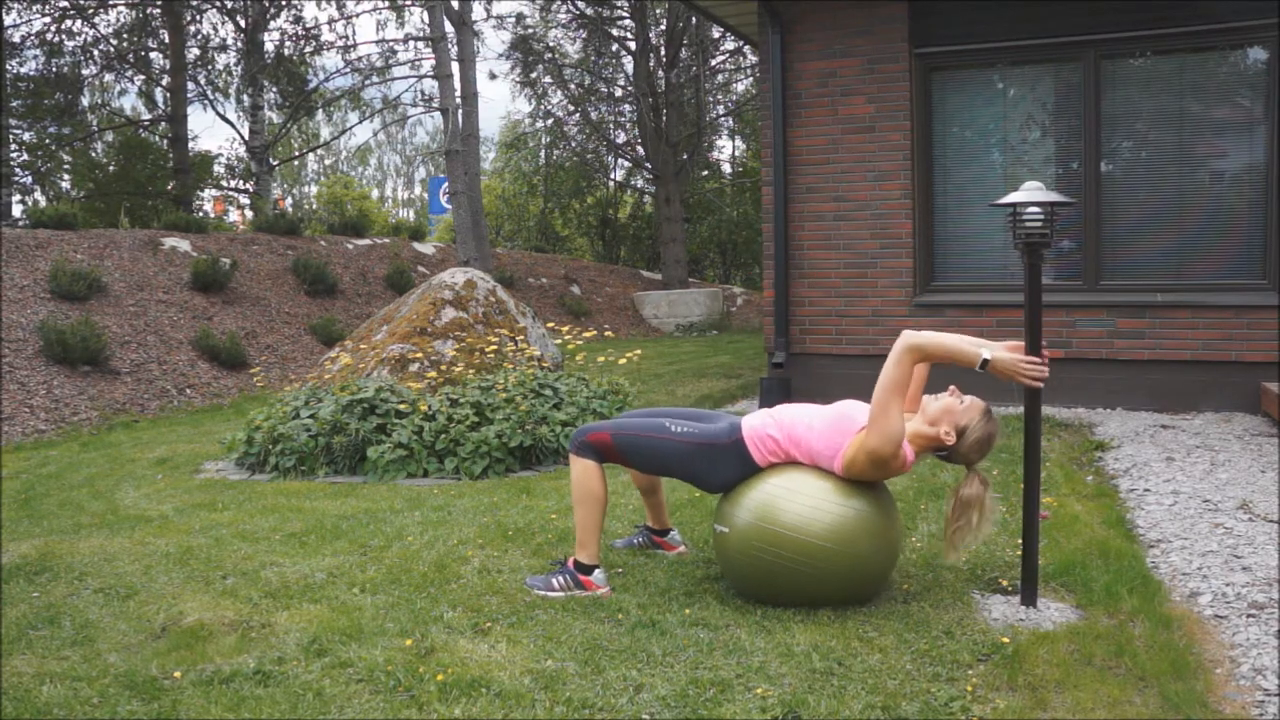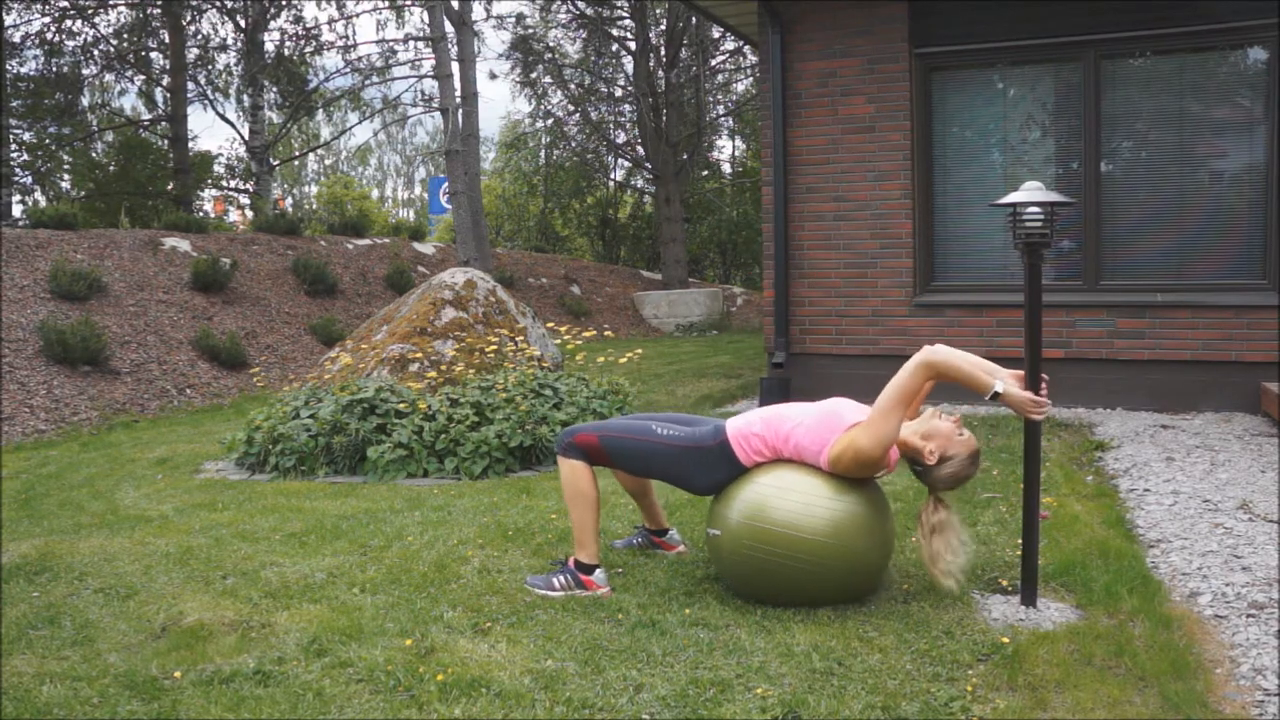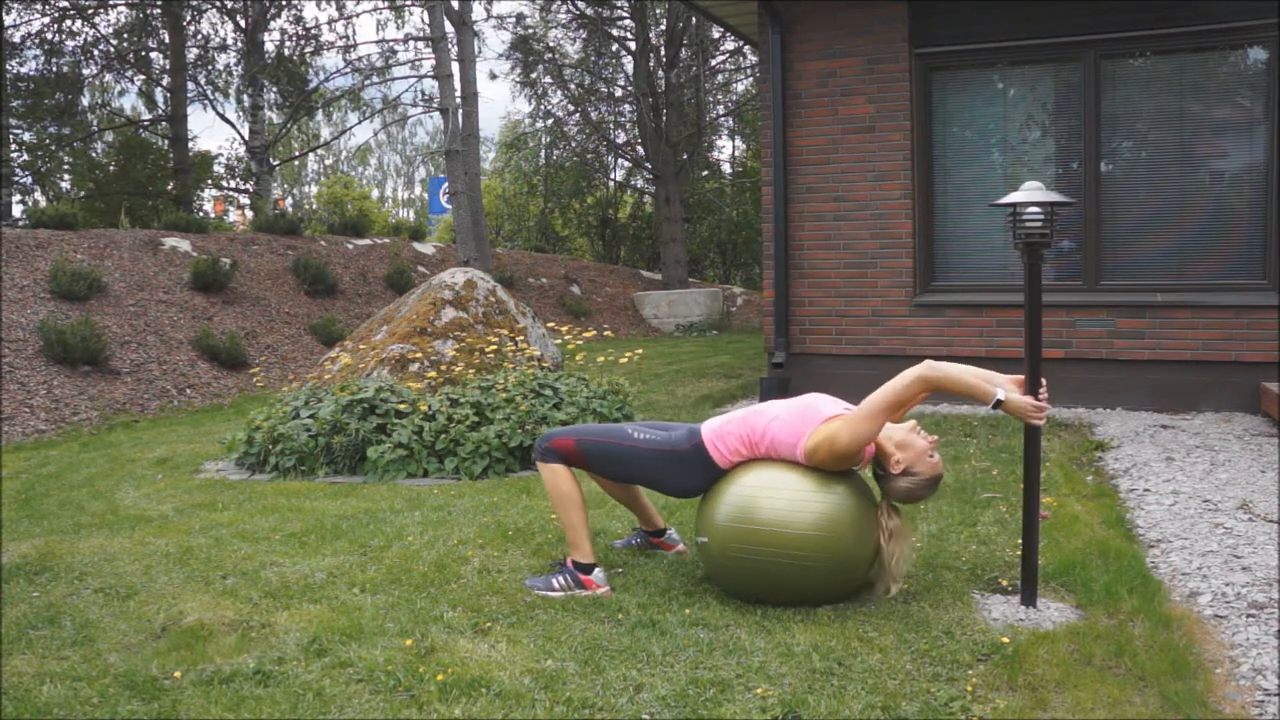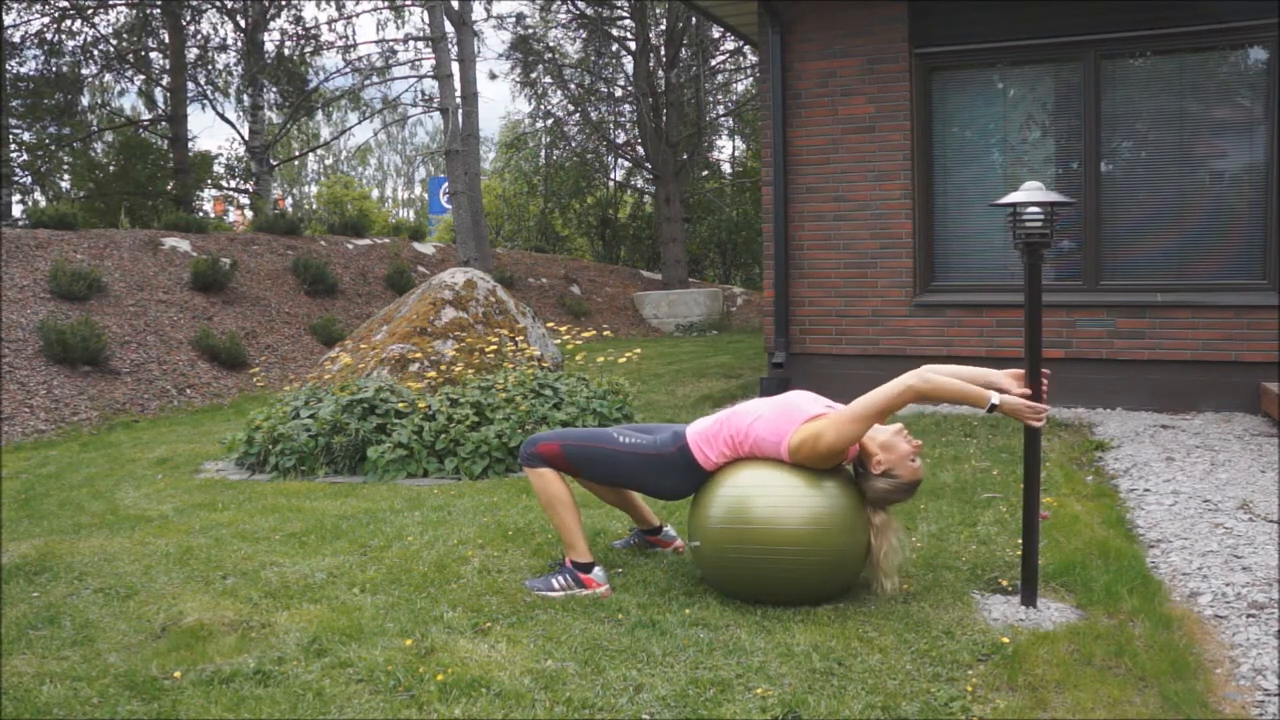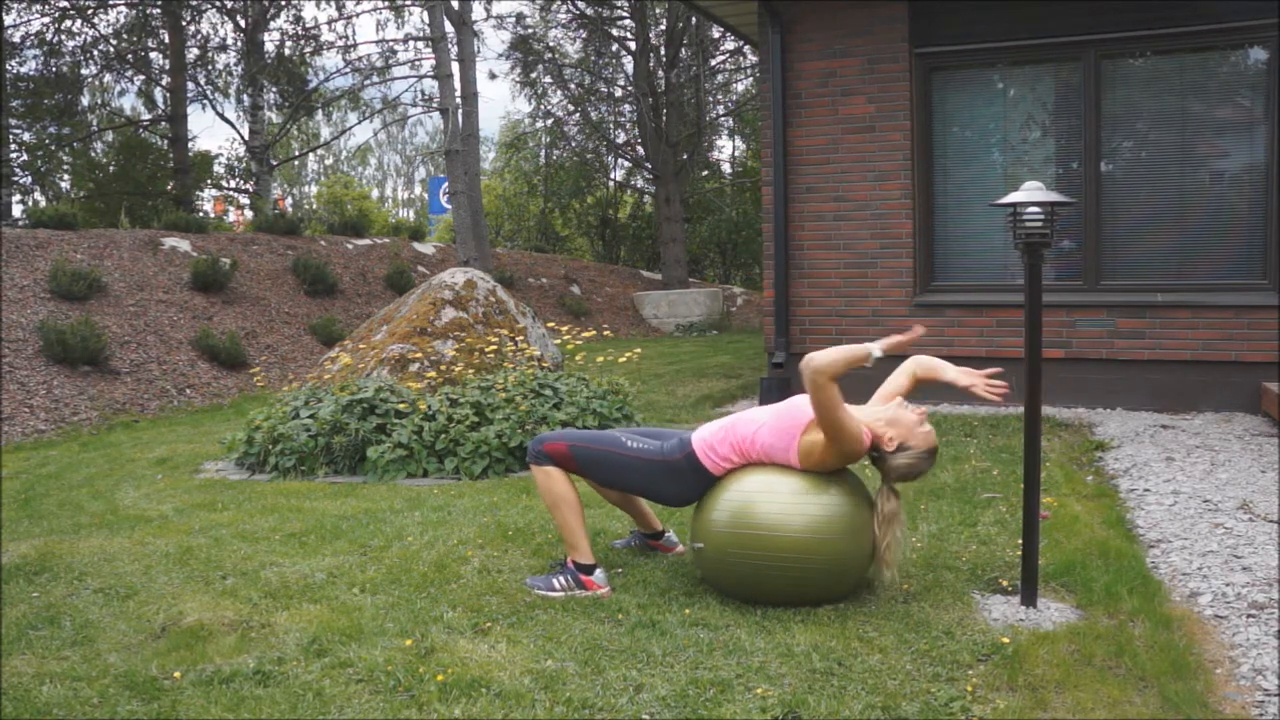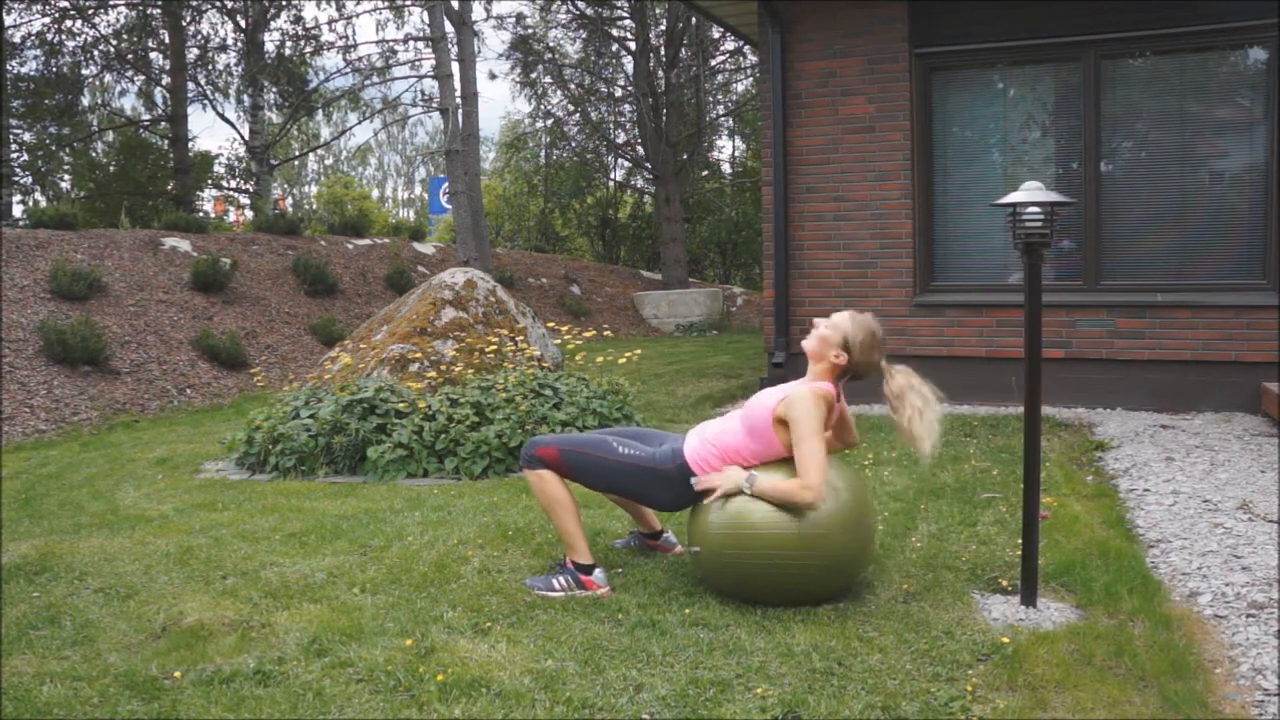
dt=0.4s
person 1, frame 1
left shoulder: (885, 452)
right shoulder: (910, 427)
left elbow: (908, 344)
right elbow: (917, 348)
left wrist: (986, 358)
right wrist: (989, 351)
left hip: (734, 450)
right hip: (748, 428)
left knee: (586, 441)
right knee: (629, 422)
left ankle: (585, 572)
right ankle: (660, 533)
person 1, frame 2
left shoulder: (869, 452)
right shoulder: (898, 435)
left elbow: (927, 359)
right elbow: (933, 356)
left wrist: (1001, 391)
right wrist: (1006, 376)
left hip: (719, 453)
right hip: (731, 433)
left knee: (573, 442)
right knee: (612, 432)
left ankle: (585, 572)
right ankle: (659, 533)
person 1, frame 3
left shoulder: (845, 445)
right shoulder: (874, 433)
right elbow: (927, 374)
right wrist: (1006, 382)
left hip: (696, 456)
right hip: (708, 439)
left knee: (551, 447)
right knee: (593, 445)
left ankle: (583, 572)
right ankle: (657, 533)
person 1, frame 4
left shoulder: (830, 444)
right shoulder: (858, 435)
right elbow: (918, 380)
right wrist: (999, 378)
left hip: (681, 459)
right hip: (690, 440)
left knee: (536, 452)
left ankle: (583, 572)
right ankle: (654, 532)
person 1, frame 5
left shoulder: (844, 442)
right shoulder: (867, 421)
left elbow: (813, 367)
right elbow: (910, 369)
left wrist: (875, 350)
right wrist: (951, 371)
left hip: (687, 464)
right hip: (699, 443)
left knee: (545, 451)
right knee: (579, 447)
left ankle: (585, 573)
right ankle: (655, 535)
person 1, frame 6
left shoulder: (808, 398)
right shoulder: (825, 390)
left elbow: (809, 492)
right elbow: (847, 439)
left wrist: (745, 479)
left hip: (678, 472)
right hip: (689, 451)
left knee: (537, 454)
right knee: (595, 444)
left ankle: (584, 573)
right ankle: (654, 535)
